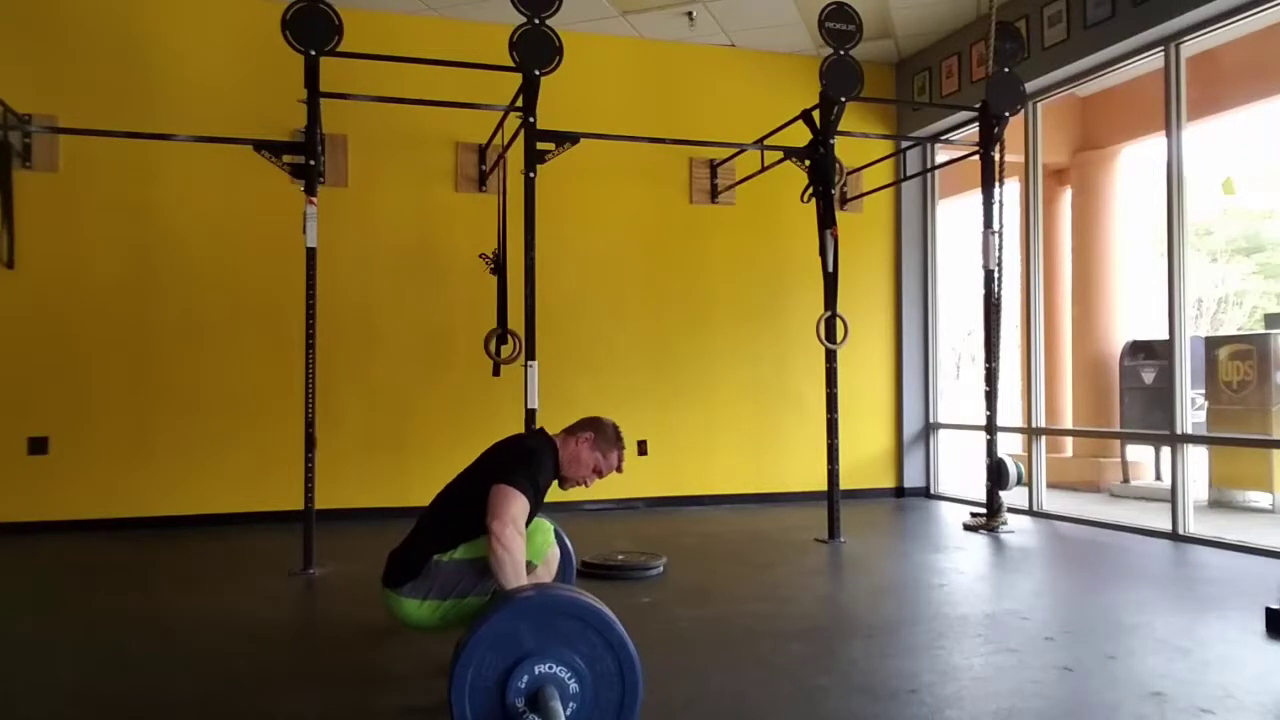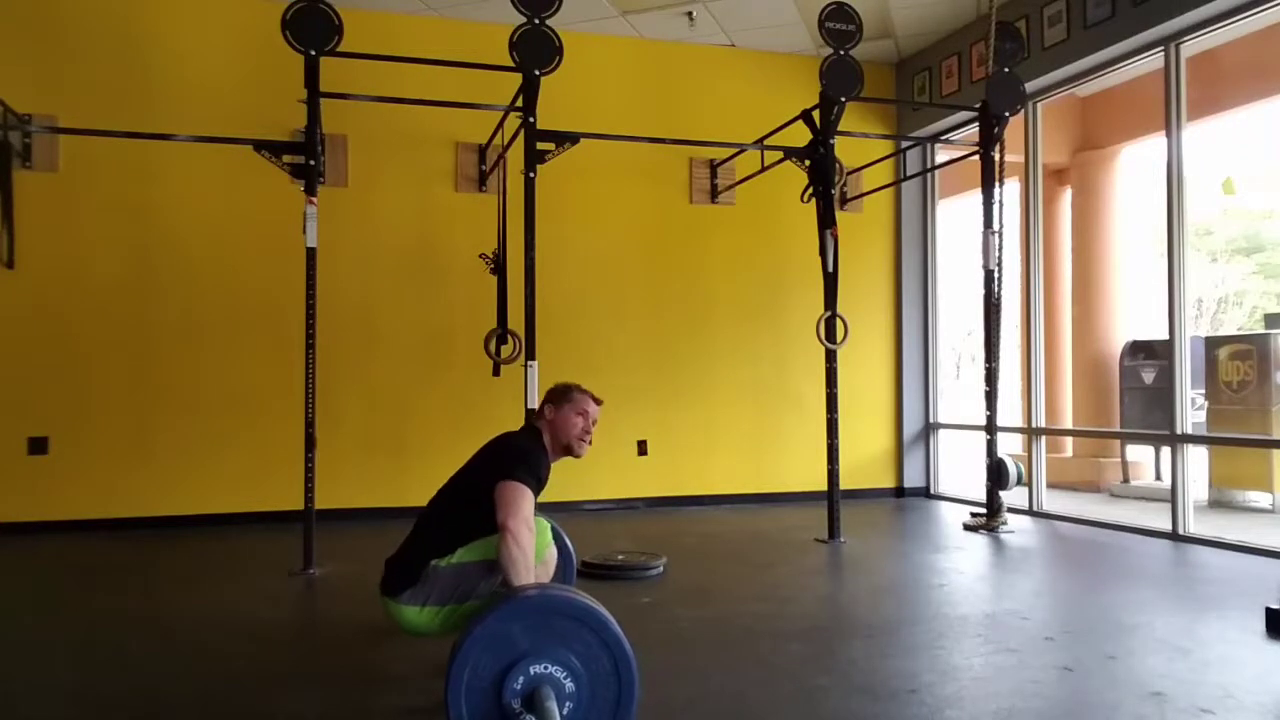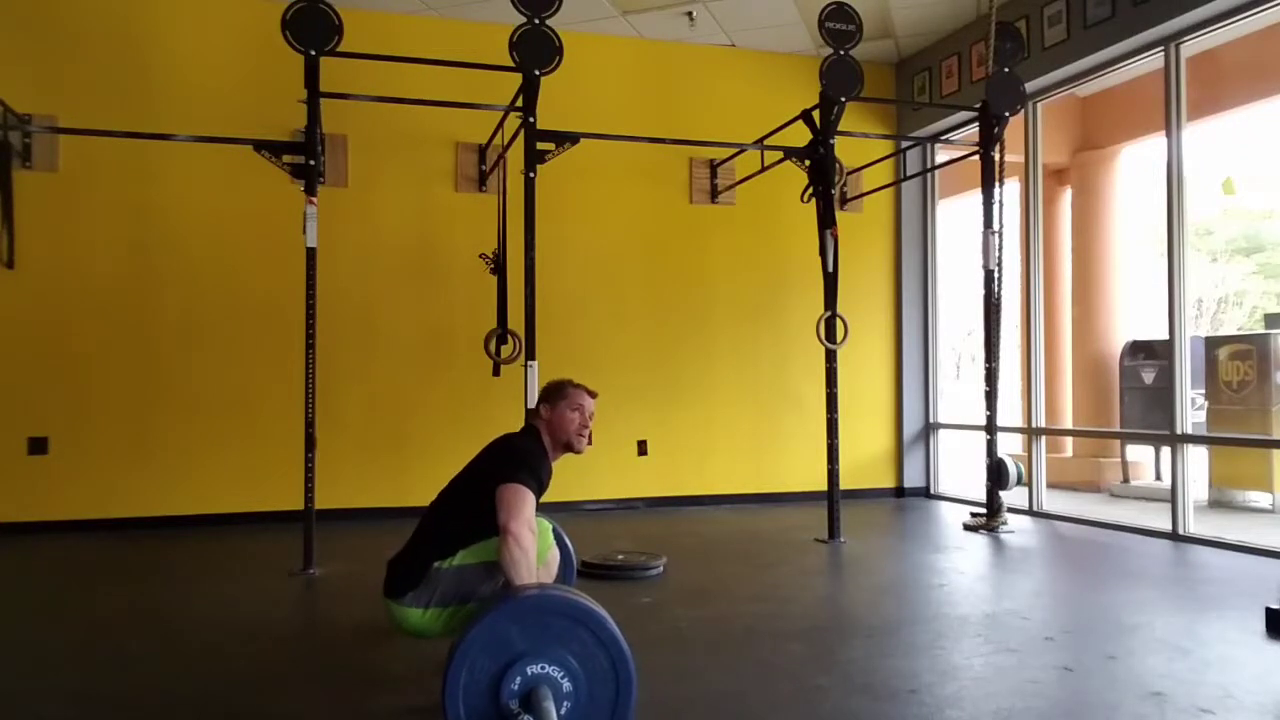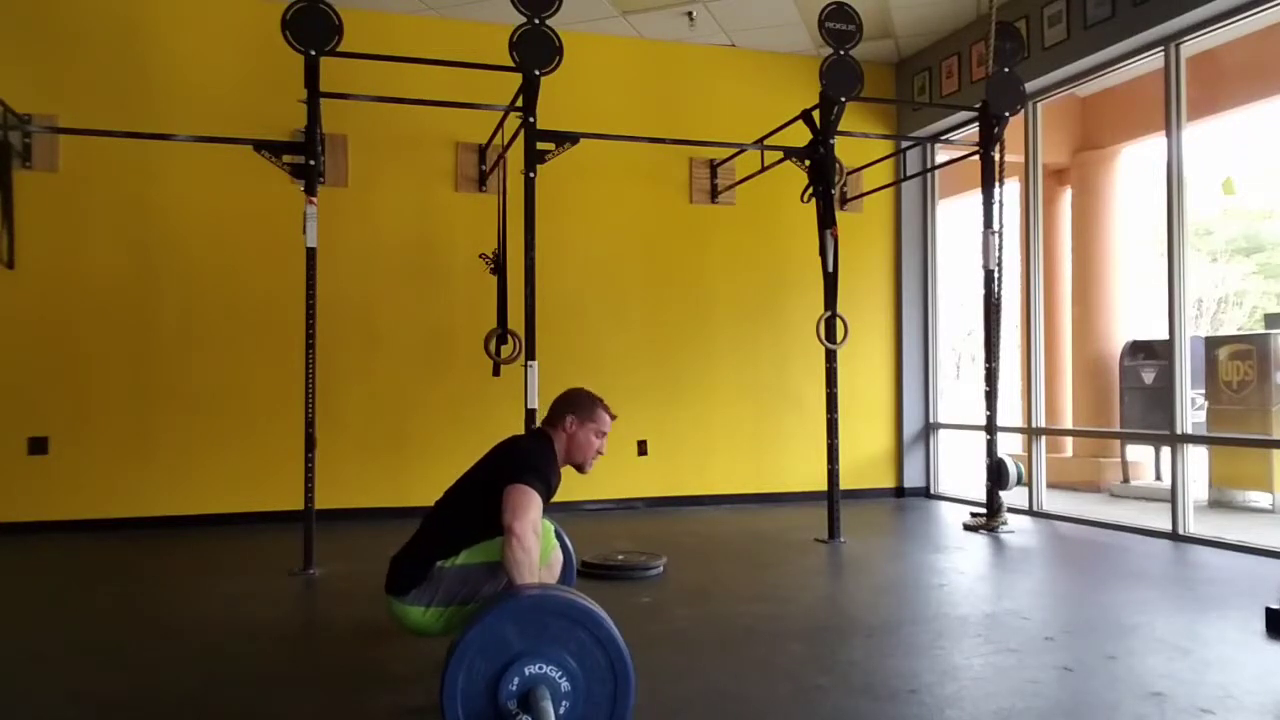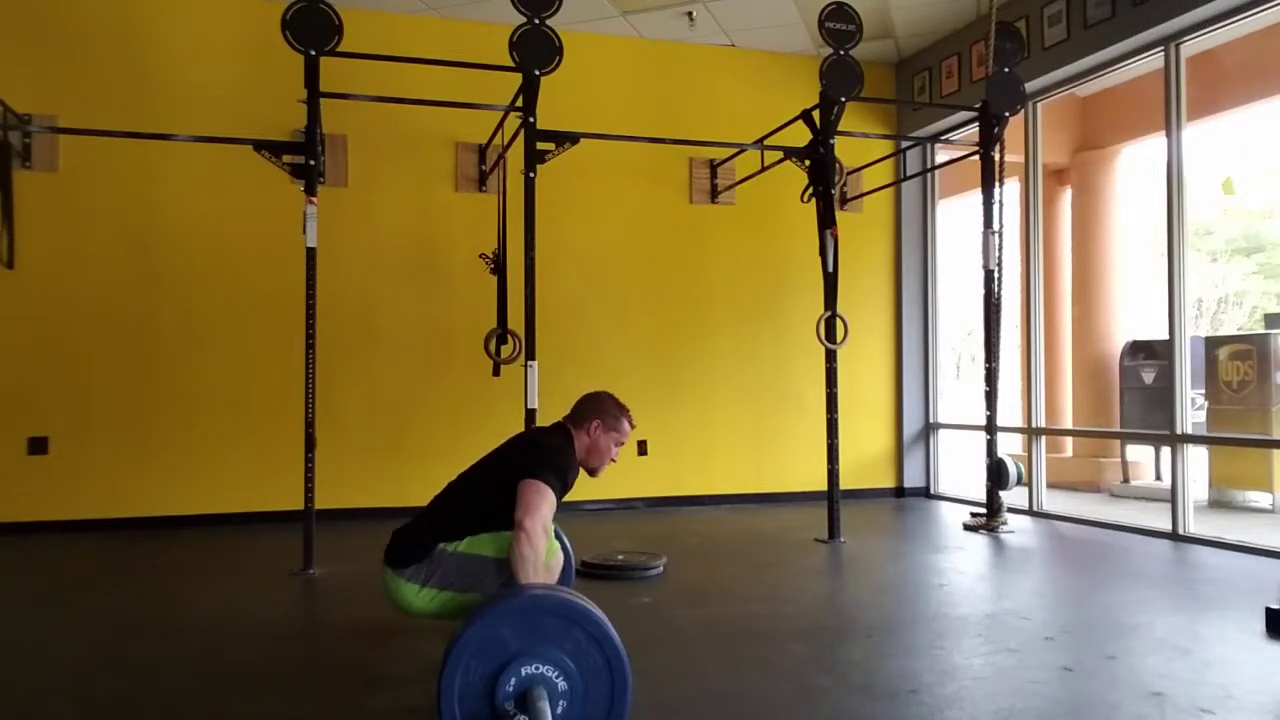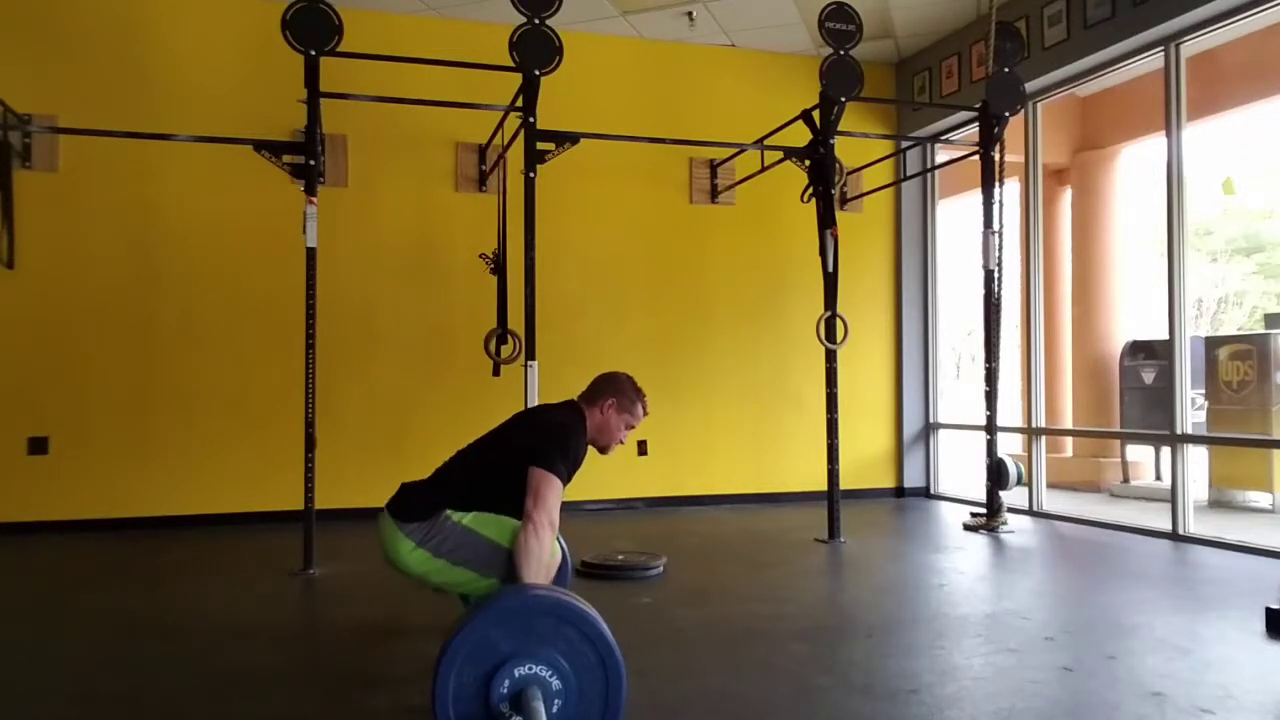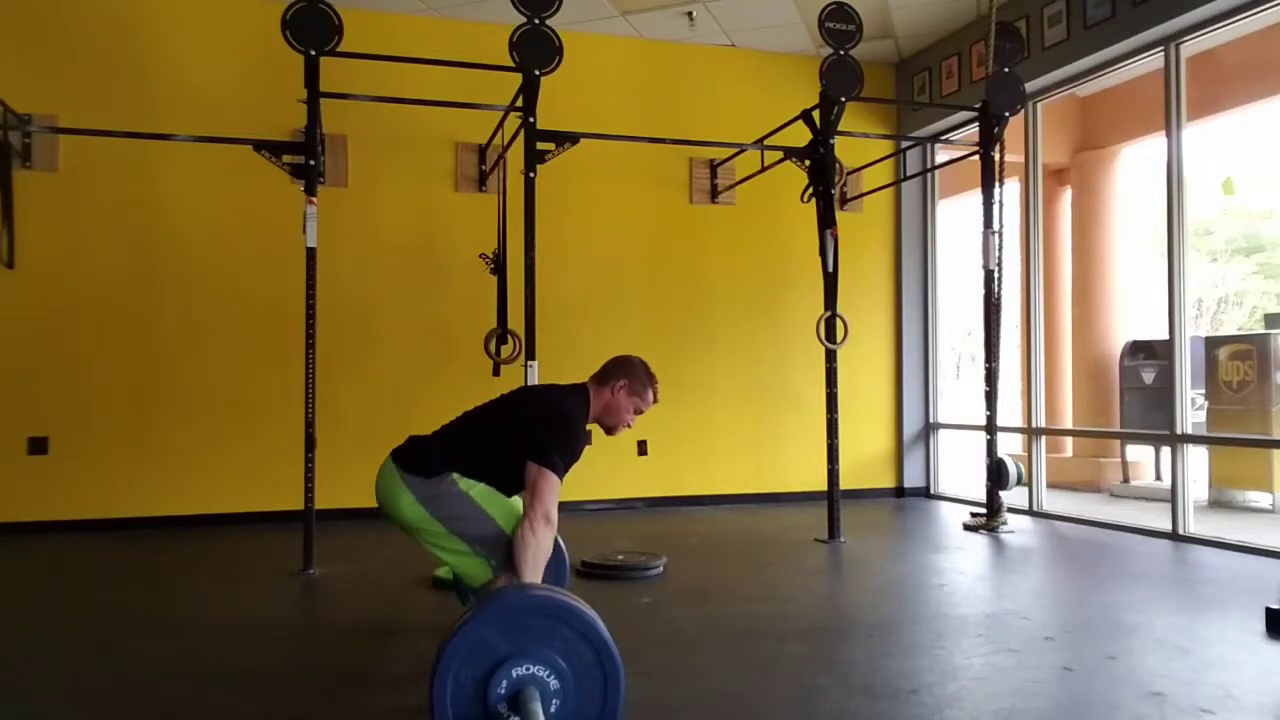
dt=0.4s
person 1, frame 1
left shoulder: (530, 452)
right shoulder: (534, 454)
right elbow: (502, 528)
left hip: (418, 580)
right hip: (421, 585)
right knee: (540, 542)
person 1, frame 2
left shoulder: (523, 449)
right shoulder: (526, 451)
right elbow: (514, 527)
left hip: (416, 586)
right hip: (418, 593)
right knee: (538, 539)
person 1, frame 3
left shoulder: (523, 451)
right shoulder: (526, 453)
right elbow: (515, 529)
left hip: (416, 588)
right hip: (421, 594)
right knee: (540, 541)
person 1, frame 4
left shoulder: (530, 450)
right shoulder: (537, 457)
right elbow: (519, 531)
left hip: (419, 582)
right hip: (422, 593)
right knee: (544, 548)
person 1, frame 5
left shoulder: (546, 445)
right shoulder: (556, 455)
right elbow: (530, 528)
left hip: (418, 560)
right hip: (419, 570)
right knee: (546, 557)
person 1, frame 6
left shoulder: (557, 423)
right shoulder: (565, 434)
right elbow: (541, 521)
left hip: (417, 518)
right hip: (419, 528)
right knee: (543, 557)
person 1, frame 7
left shoulder: (561, 405)
right shoulder: (564, 419)
left elbow: (526, 492)
right elbow: (540, 517)
left hip: (413, 475)
right hip: (420, 481)
left knee: (521, 549)
right knee: (519, 556)
